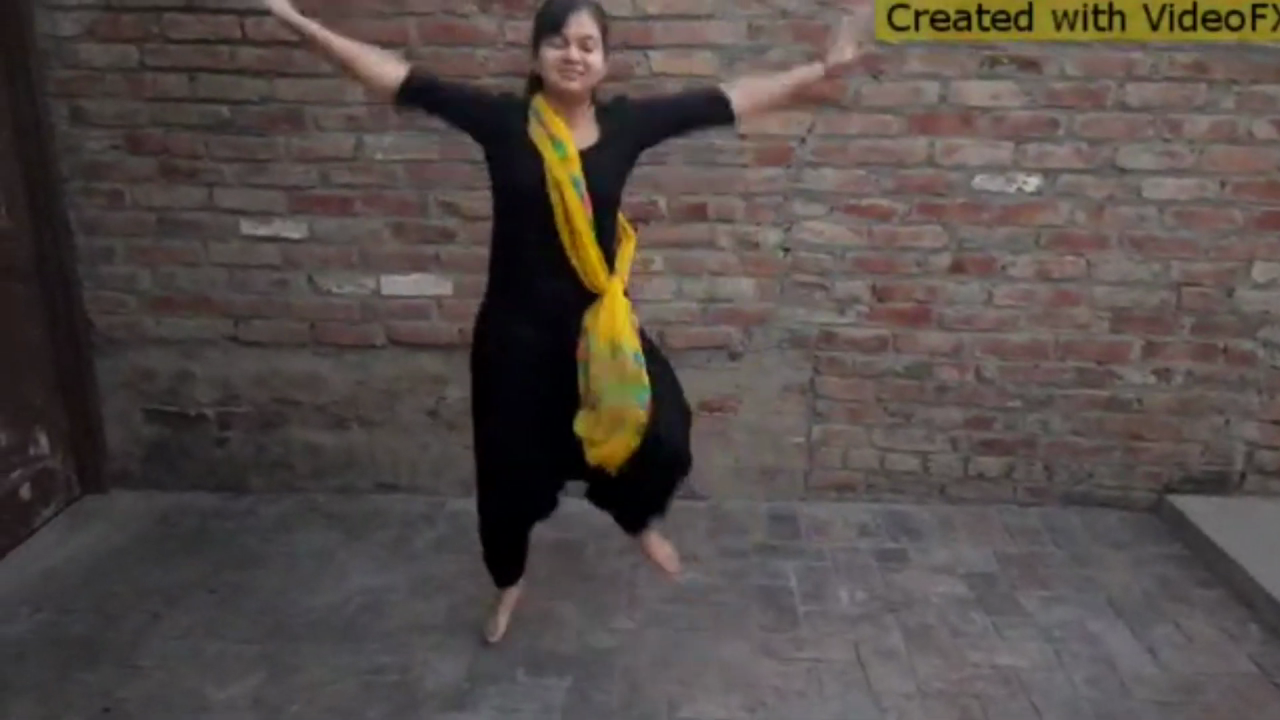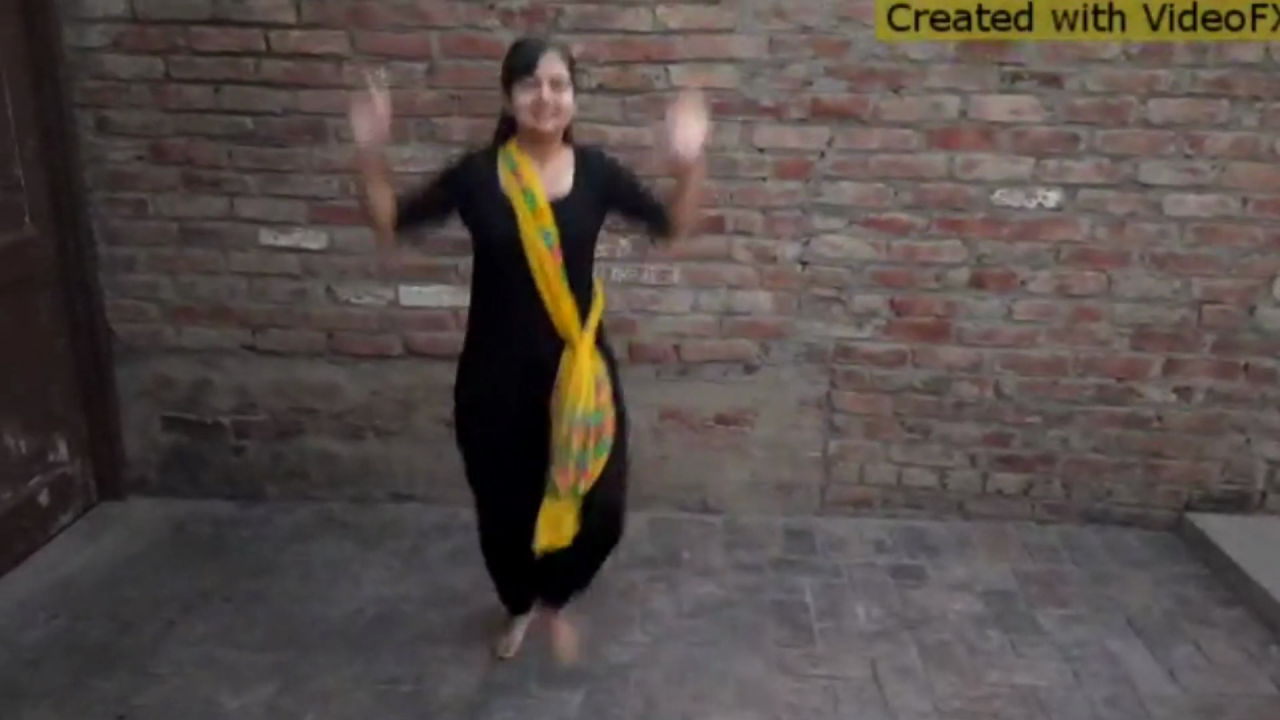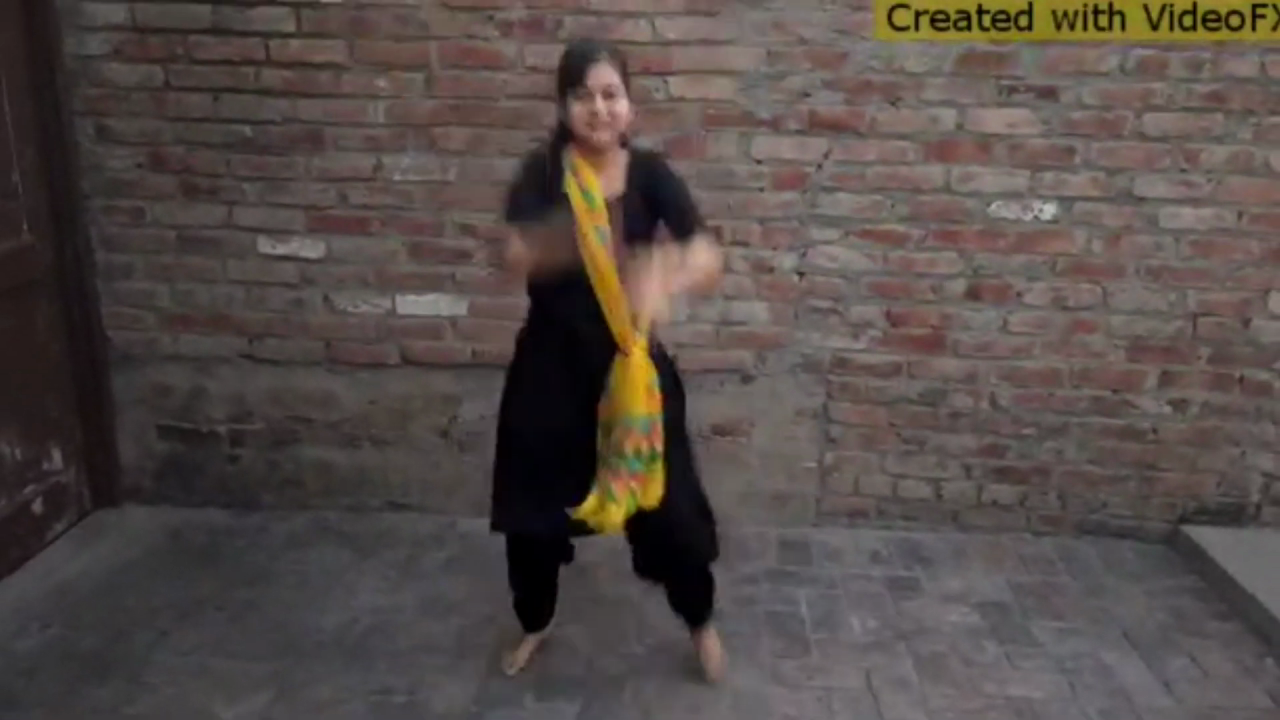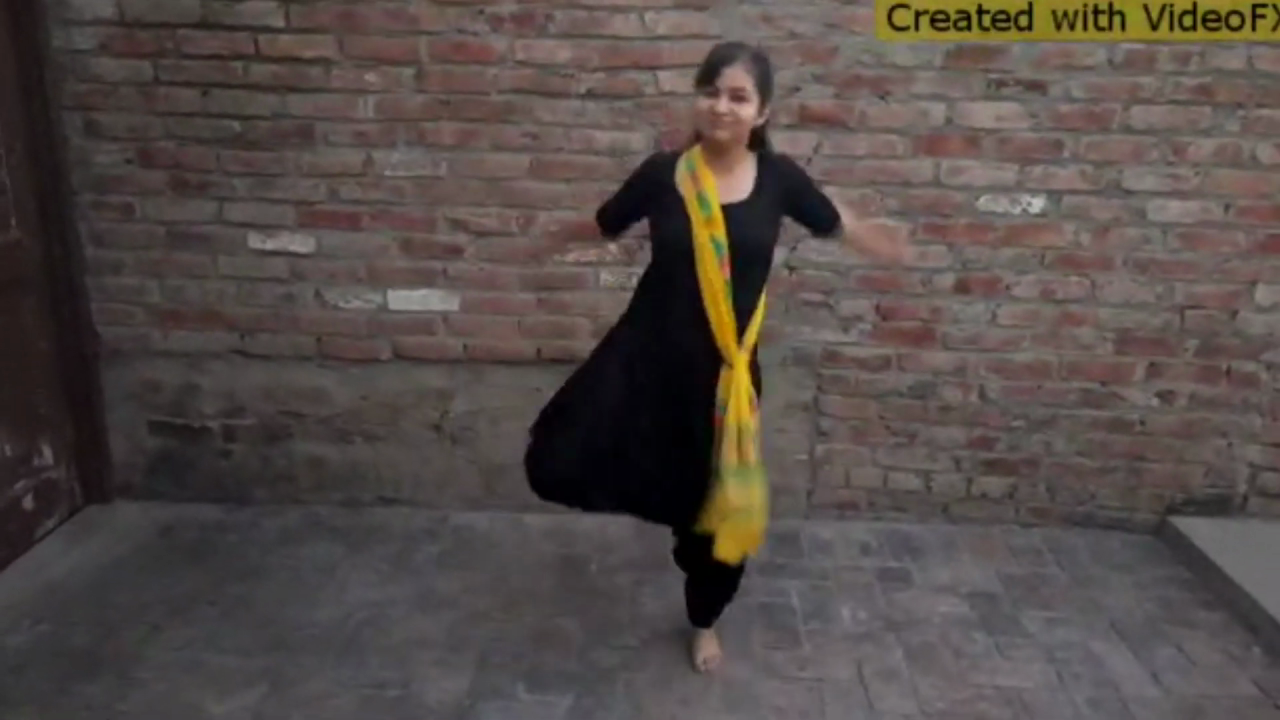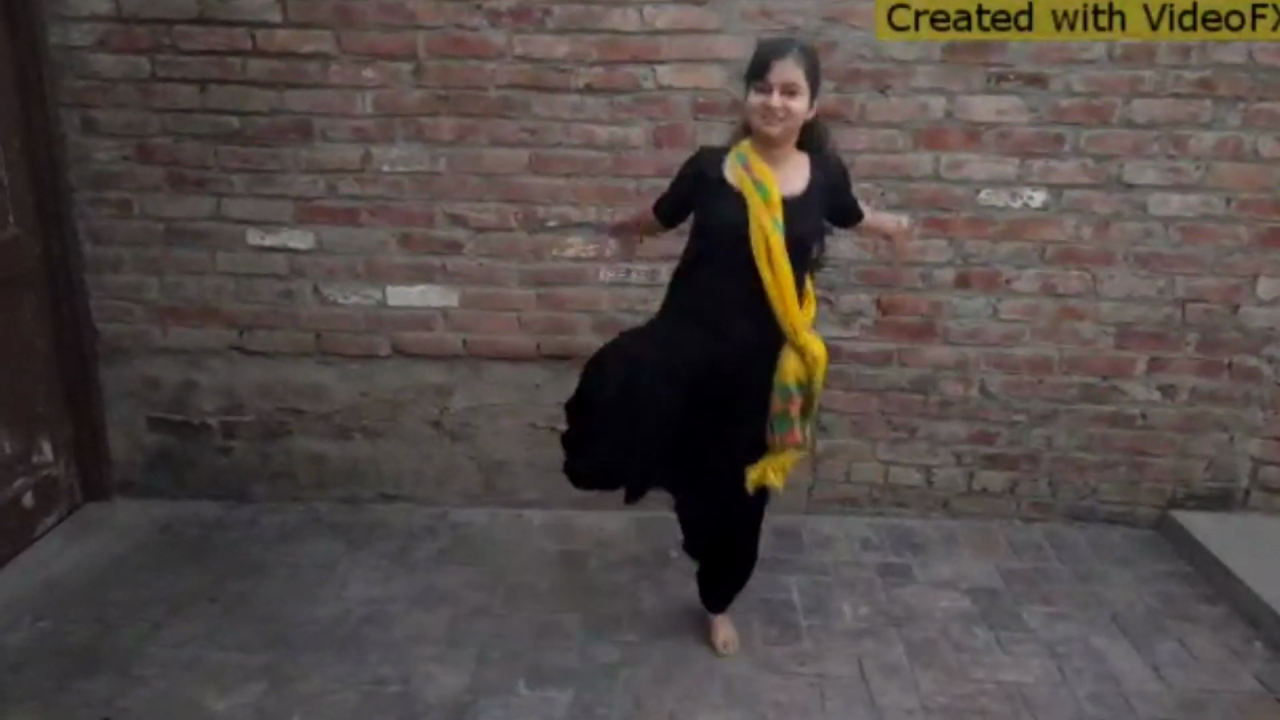
dt=0.5s
person 1, frame 1
left shoulder: (626, 121)
right shoulder: (501, 119)
left elbow: (730, 102)
right elbow: (399, 81)
left wrist: (822, 69)
left hip: (598, 320)
right hip: (514, 327)
left knee: (660, 435)
right knee: (510, 466)
left ankle: (638, 517)
right ankle: (508, 581)
person 1, frame 2
left shoulder: (596, 170)
right shoulder: (476, 173)
left elbow: (670, 229)
right elbow: (393, 226)
left wrist: (687, 168)
right wrist: (373, 167)
left hip: (576, 367)
right hip: (497, 368)
left knee: (595, 512)
right knee: (503, 507)
left ankle: (554, 599)
right ankle: (518, 603)
person 1, frame 3
left shoulder: (650, 172)
right shoulder: (541, 174)
left elbow: (706, 254)
right elbow: (515, 258)
left wrist: (666, 280)
right wrist: (561, 241)
right hip: (551, 364)
left knee: (667, 503)
right knee: (532, 510)
left ankle: (700, 619)
right ankle: (534, 625)
person 1, frame 4
left shoulder: (775, 173)
right shoulder: (664, 171)
left elbow: (828, 220)
right elbow: (607, 221)
left wrist: (877, 236)
right wrist: (555, 239)
left hip: (724, 369)
right hip: (651, 355)
left knee: (717, 506)
right knee: (576, 459)
left ankle: (704, 620)
person 1, frame 5
left shoulder: (825, 174)
right shoulder: (710, 168)
left elbow: (849, 216)
right elbow: (662, 215)
left wrist: (888, 225)
right wrist: (619, 227)
left hip: (756, 361)
right hip: (680, 343)
left knee: (733, 493)
left ankle: (717, 605)
